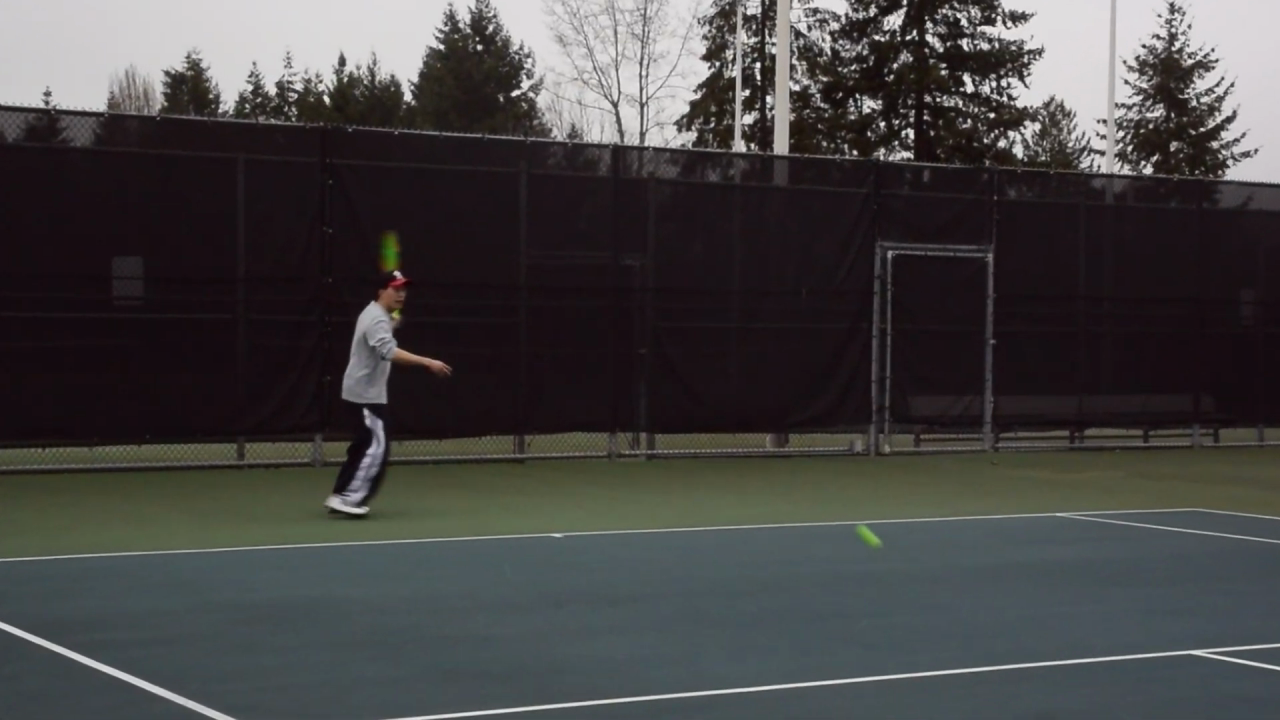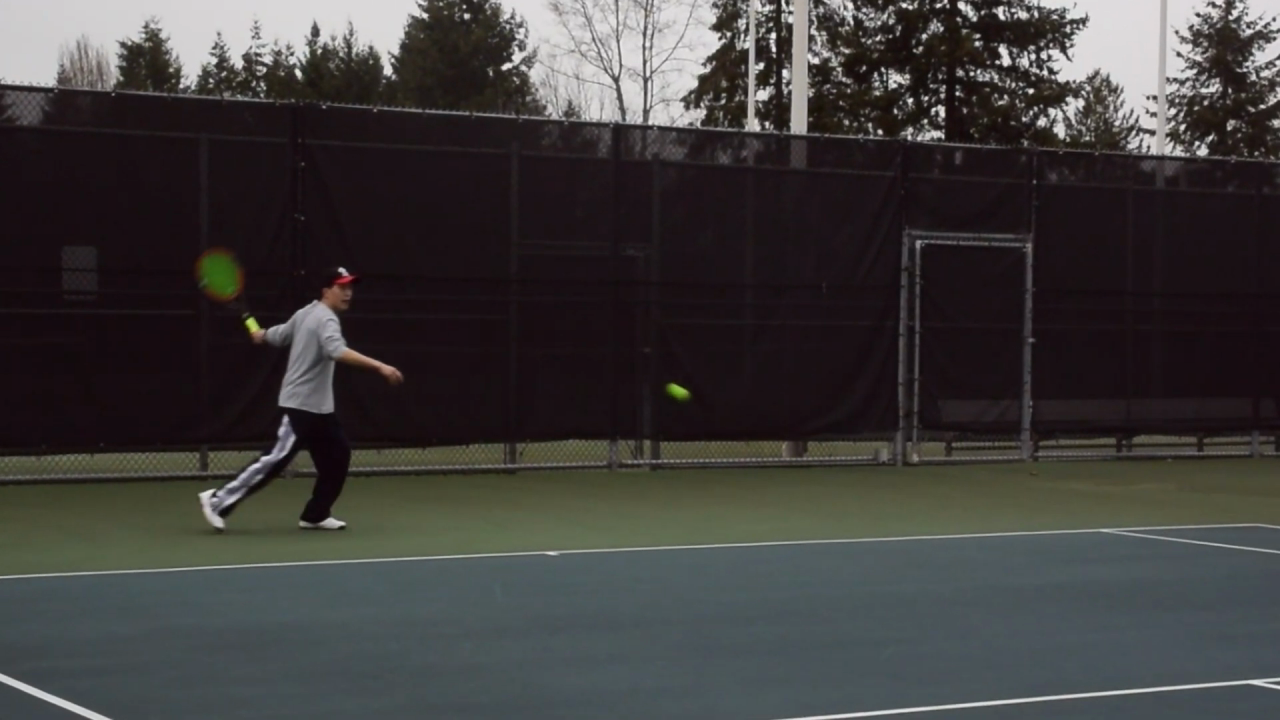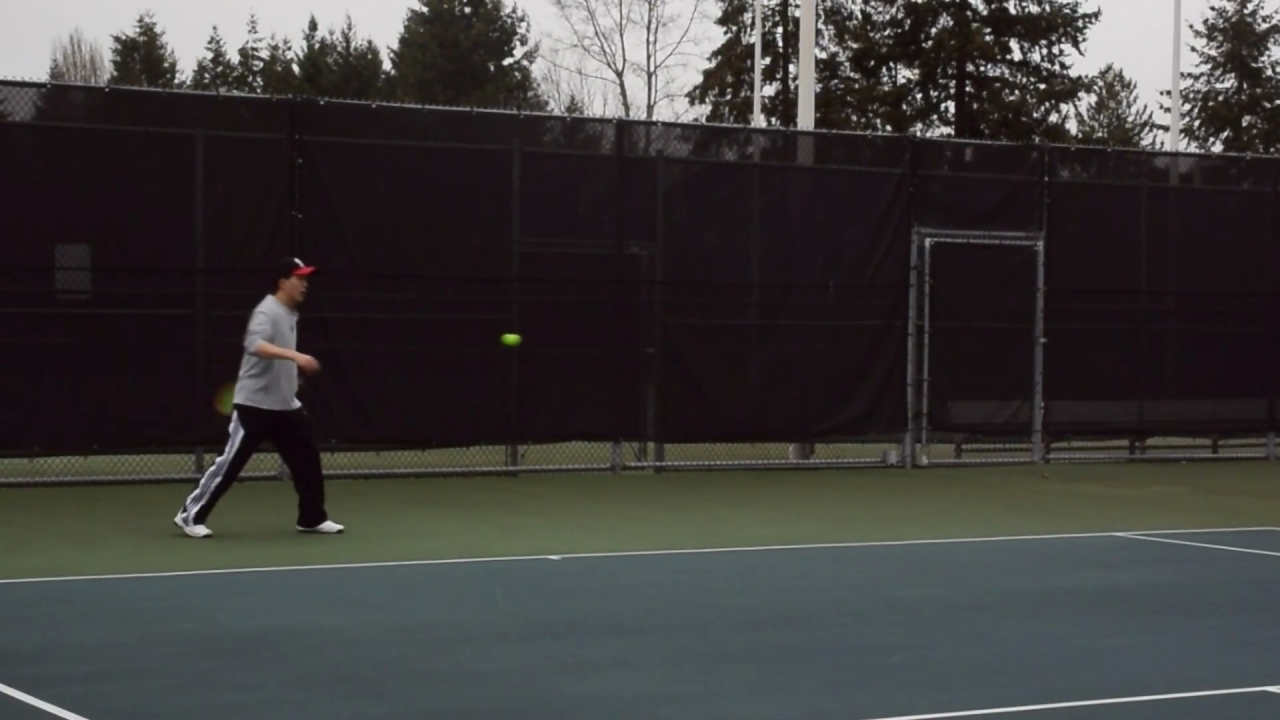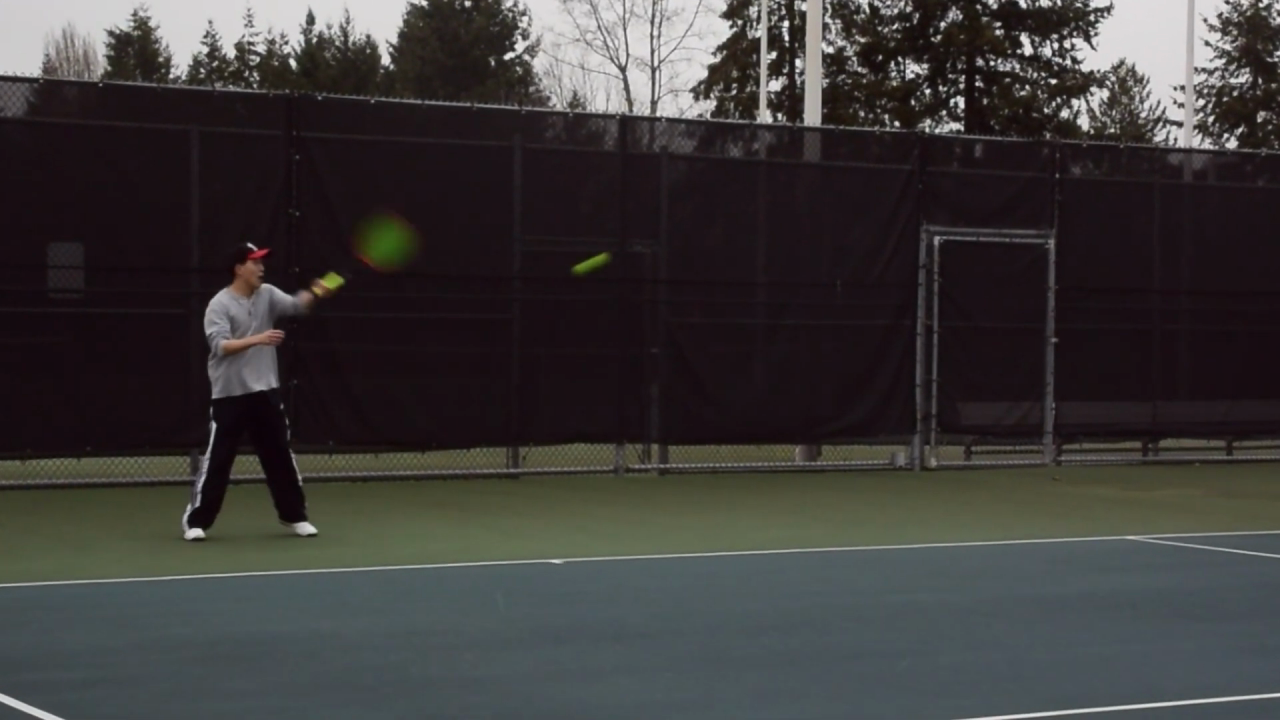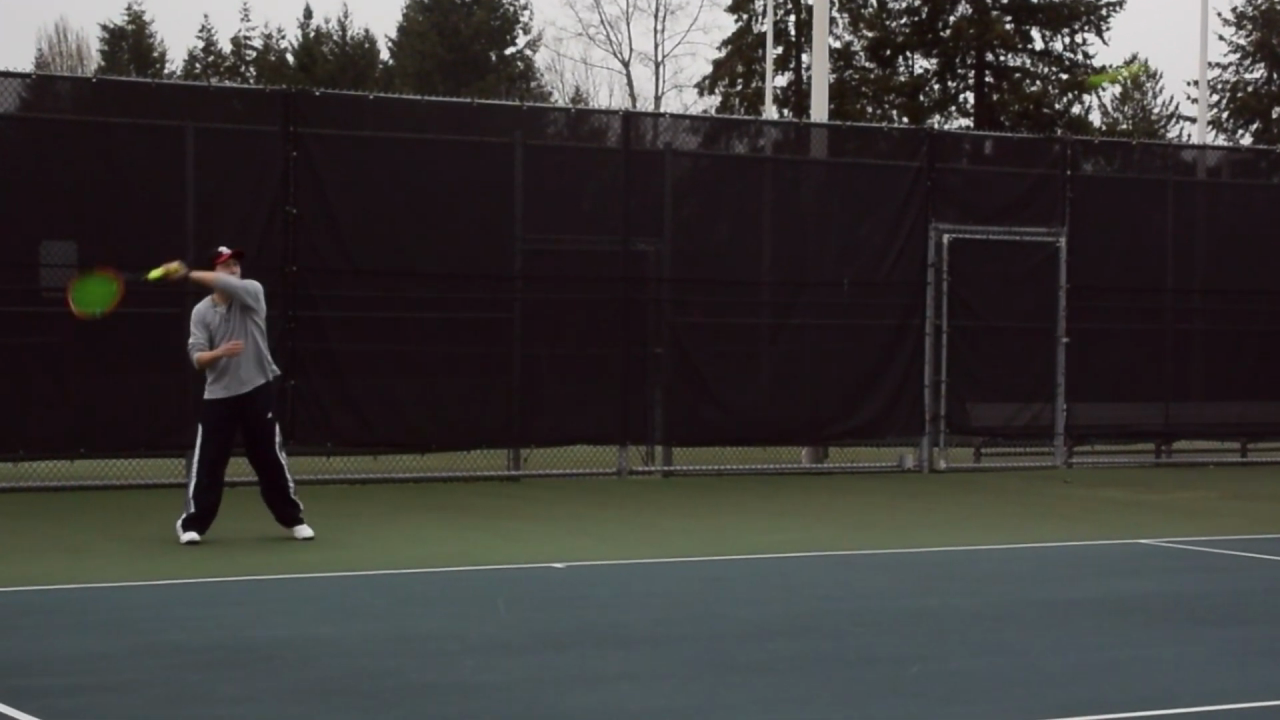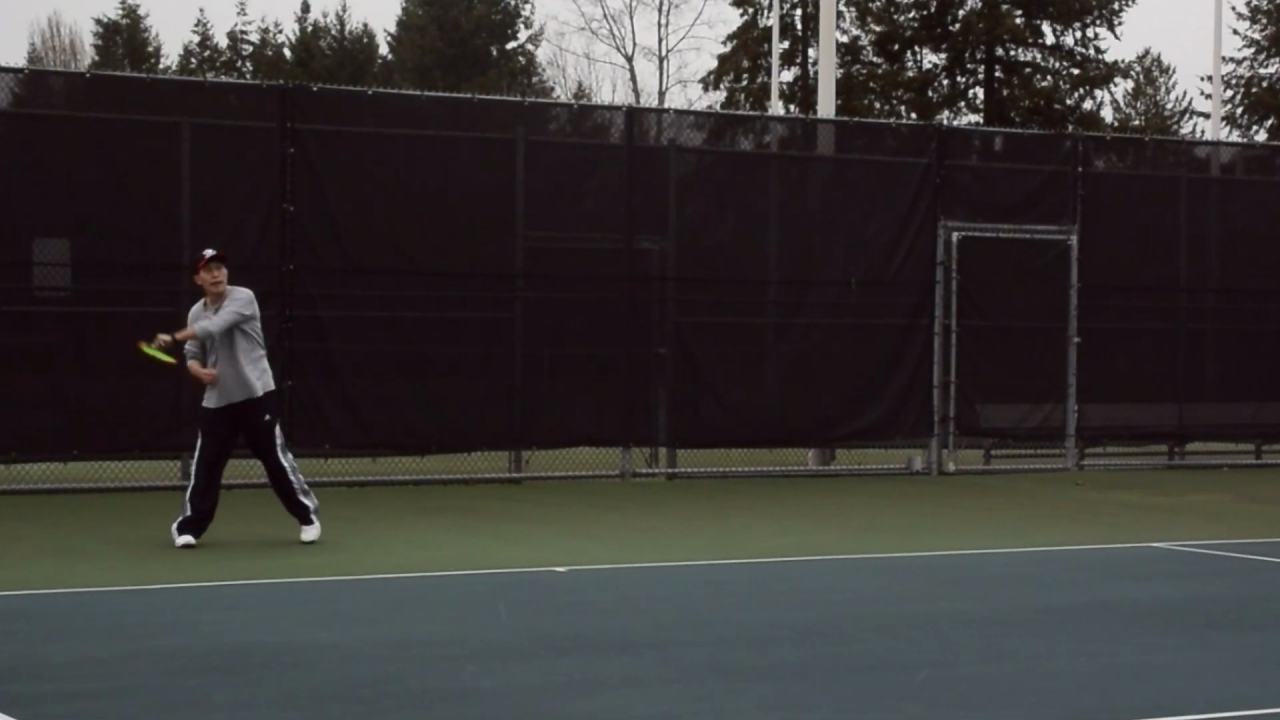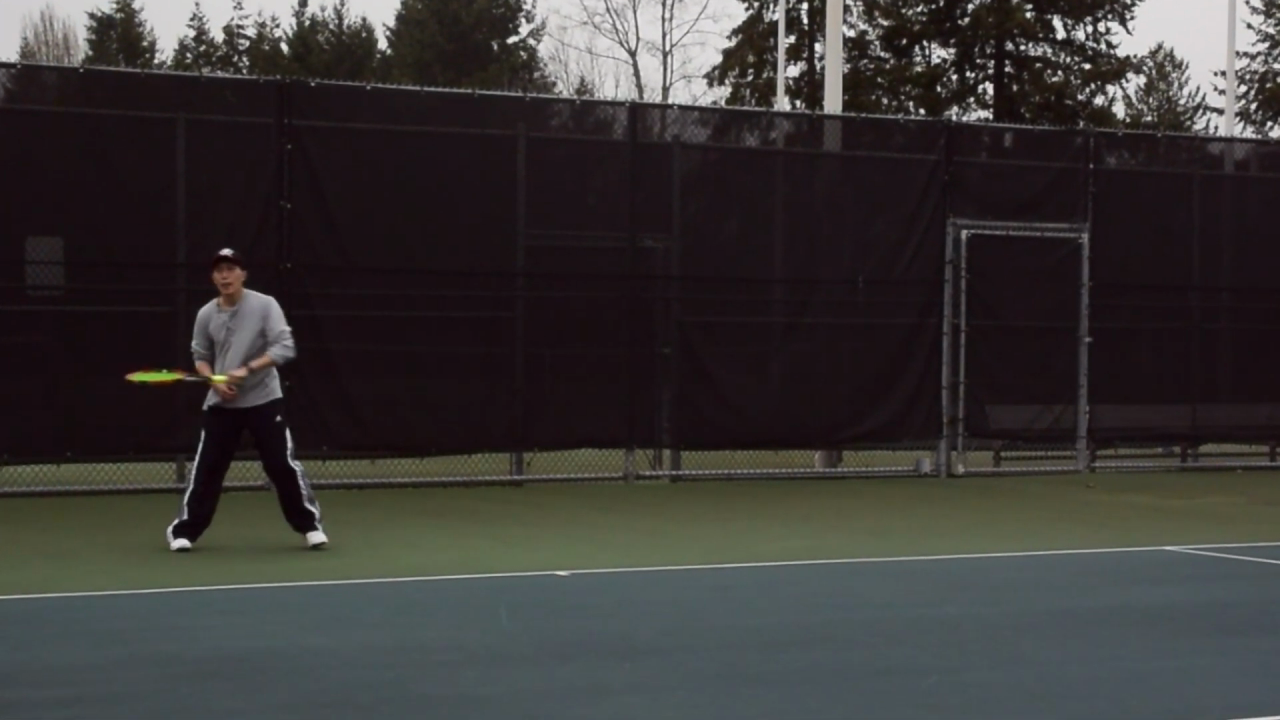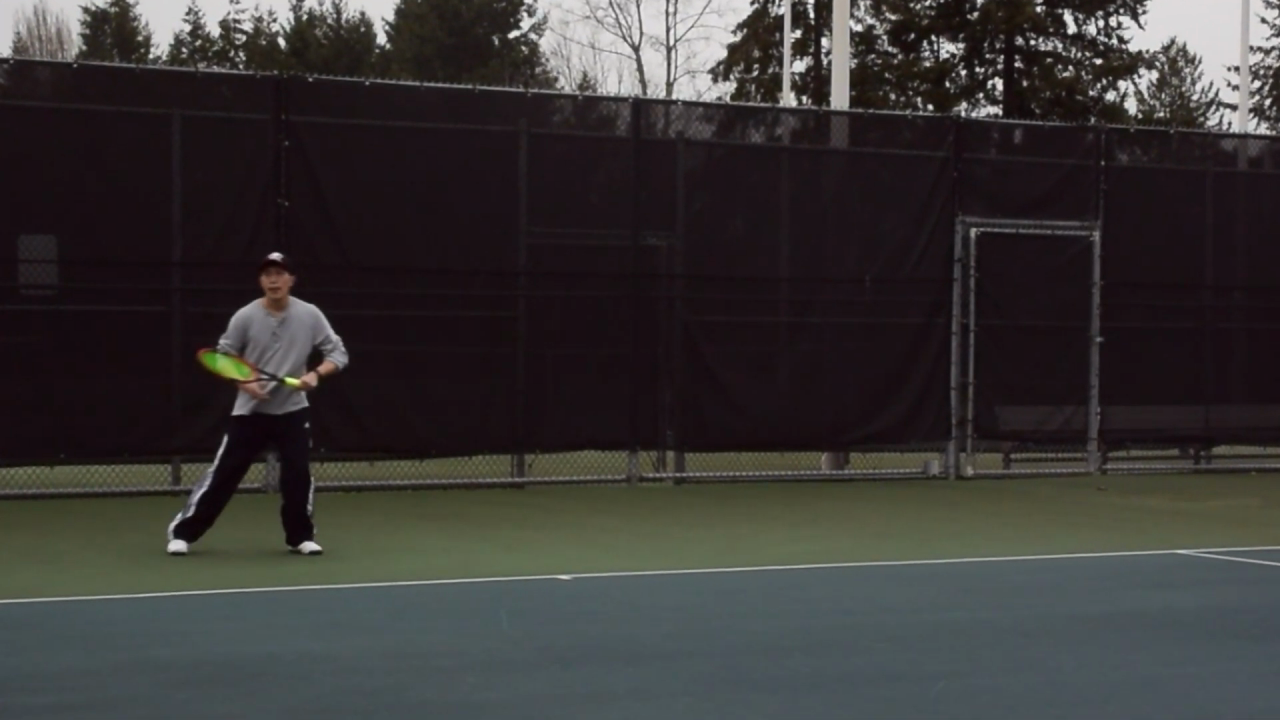
dt=0.4s
person 1, frame 1
left shoulder: (374, 314)
right shoulder: (377, 319)
right elbow: (389, 352)
left wrist: (389, 325)
right wrist: (428, 363)
left hip: (366, 394)
right hip: (365, 396)
left knee: (365, 447)
right knee: (377, 447)
person 1, frame 2
left shoulder: (307, 313)
right shoulder: (325, 319)
left elbow: (277, 336)
right elbow: (337, 351)
left wrist: (261, 335)
right wrist: (380, 366)
left hip: (318, 406)
right hip: (299, 405)
left knee: (338, 457)
right knee: (276, 459)
left ankle: (316, 515)
right ankle: (218, 501)
person 1, frame 3
left shoulder: (289, 314)
right shoulder: (267, 311)
right elbow: (255, 344)
right wrist: (294, 356)
left hip: (286, 404)
right hip: (254, 404)
left knee: (308, 458)
right knee: (230, 462)
left ankle: (312, 518)
right ankle: (191, 515)
person 1, frame 4
left shoulder: (267, 294)
right shoulder: (219, 304)
left elbow: (295, 306)
right elbow: (220, 346)
left wrist: (313, 293)
right wrist: (256, 339)
left hip: (265, 389)
right hip: (229, 394)
left knee: (279, 453)
right knee: (217, 458)
left ankle: (294, 515)
right ankle: (195, 520)
person 1, frame 5
left shoulder: (252, 292)
right shoulder: (200, 312)
left elbow: (229, 283)
right elbow: (197, 357)
left wrist: (187, 273)
right wrist: (219, 352)
left hip: (257, 389)
right hip: (218, 395)
left knee: (270, 457)
right knee: (208, 461)
left ankle: (293, 518)
right ankle: (192, 523)
person 1, frame 6
left shoulder: (244, 298)
right shoulder: (196, 312)
left elbow: (212, 327)
right elbow: (193, 357)
left wrist: (173, 338)
right wrist: (200, 372)
left hip: (255, 395)
right hip: (217, 400)
left knee: (275, 458)
right knee: (206, 464)
left ankle: (307, 515)
right ankle: (189, 527)
person 1, frame 7
left shoulder: (265, 305)
right shoulder: (206, 315)
left elbow: (285, 348)
right elbow: (200, 357)
left wrist: (248, 369)
right wrist: (214, 381)
left hip: (264, 399)
right hip: (222, 404)
left knee: (282, 464)
right knee: (207, 467)
left ankle: (310, 524)
right ankle: (184, 530)
person 1, frame 8
left shoulder: (310, 315)
right shoulder: (245, 317)
left elbow: (338, 353)
right elbow: (224, 357)
left wrist: (316, 374)
right wrist: (244, 383)
left hip: (292, 409)
right hip: (250, 409)
left knee: (298, 473)
right knee: (224, 471)
left ankle: (300, 536)
right ankle: (183, 530)
